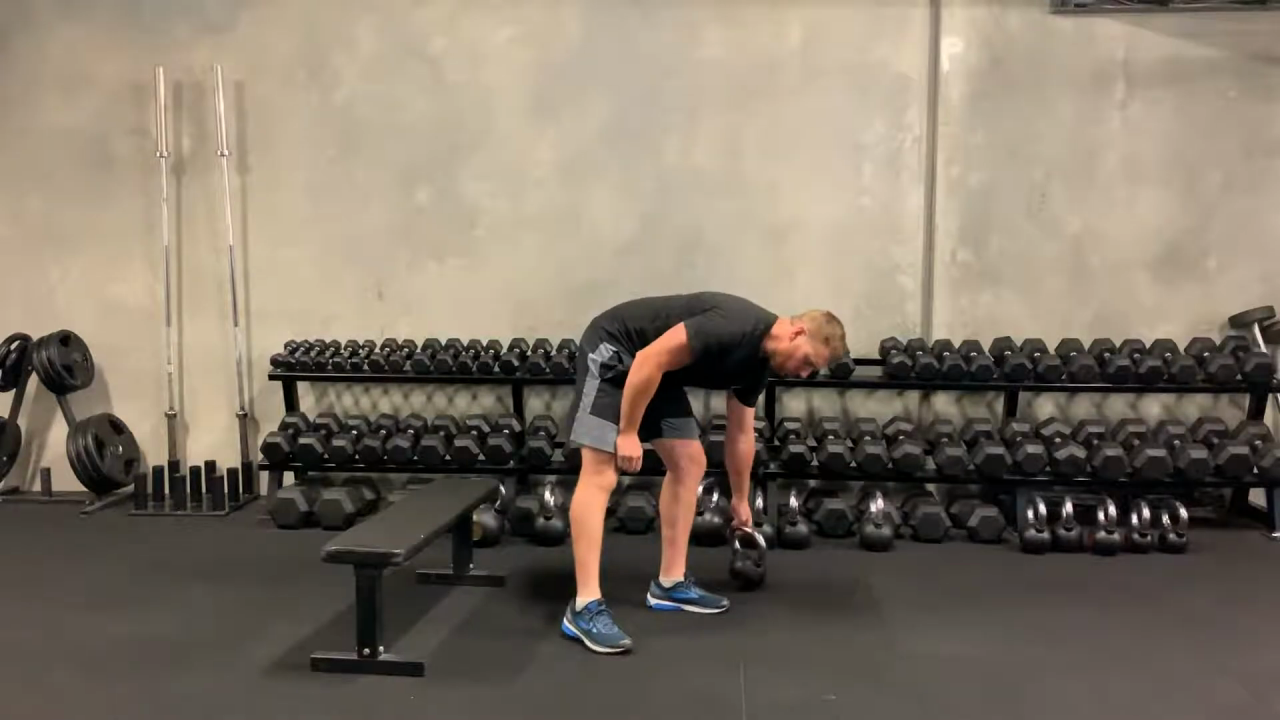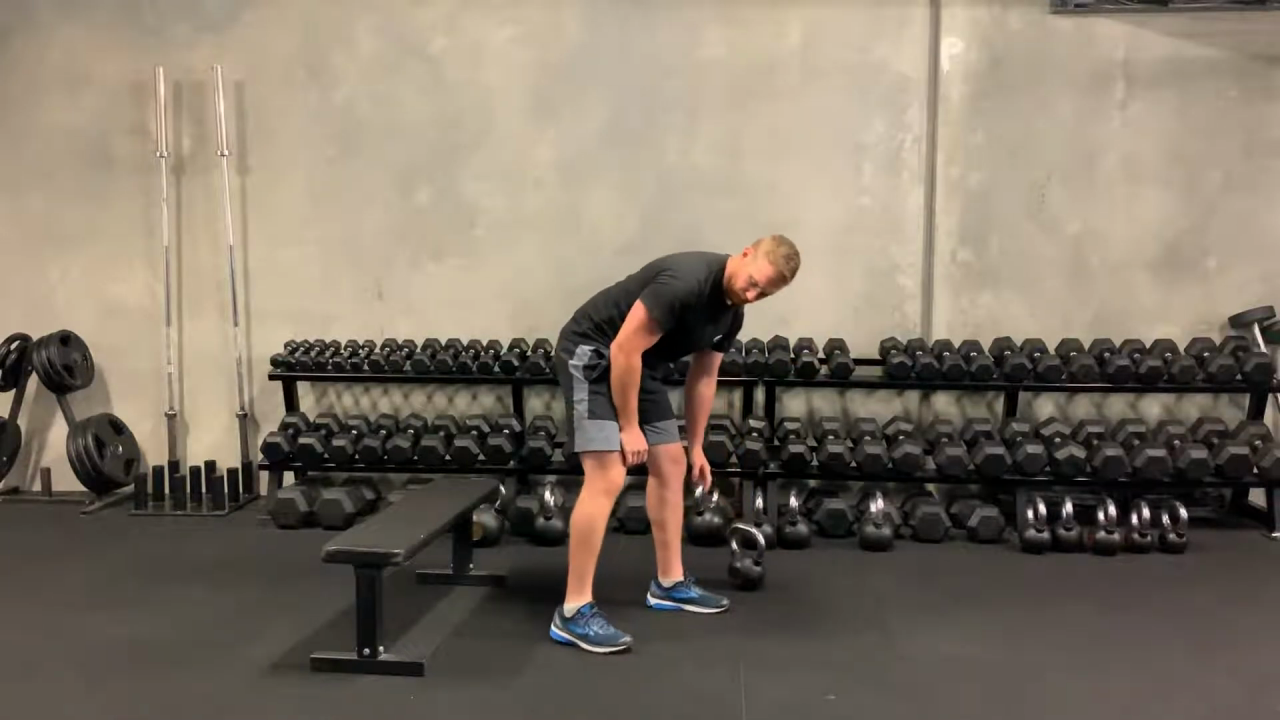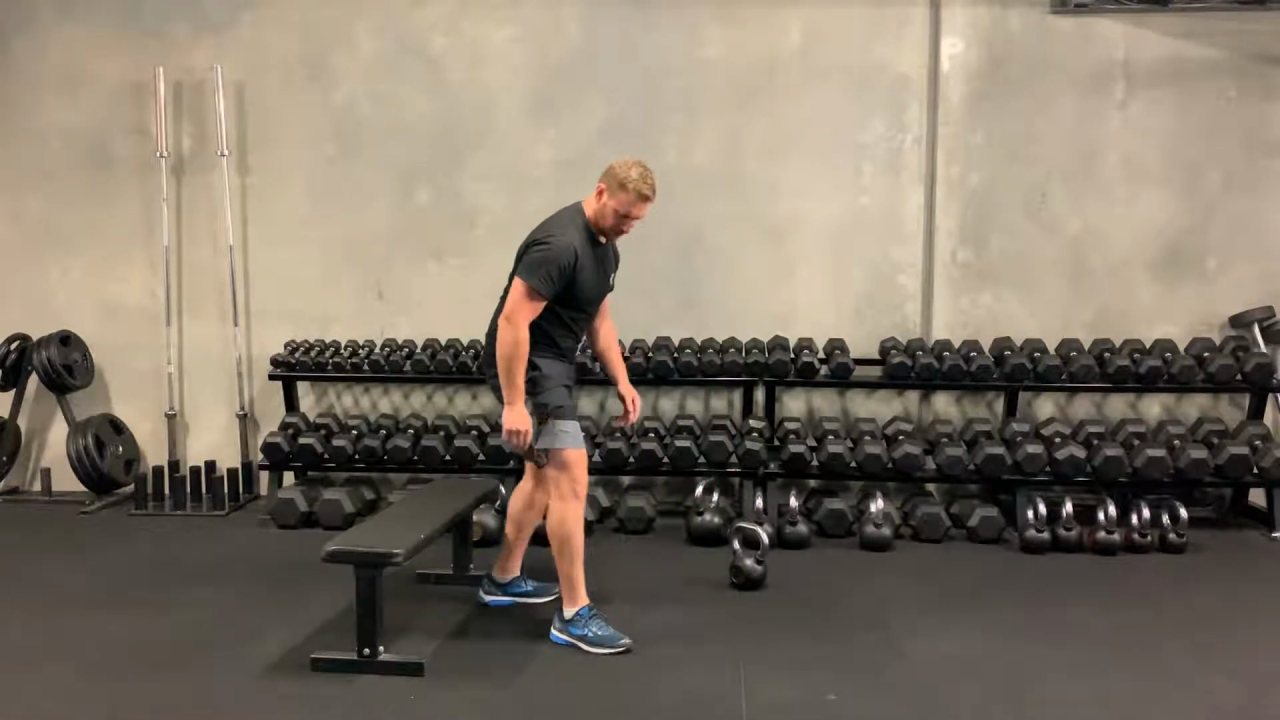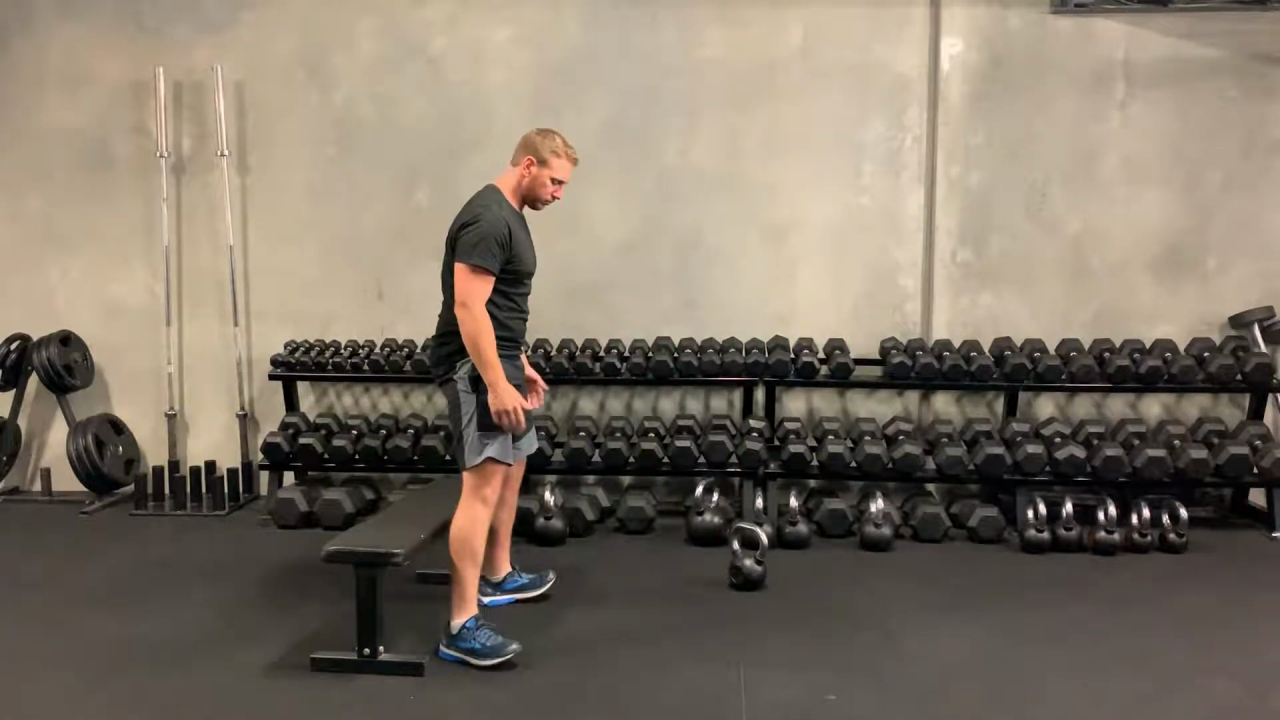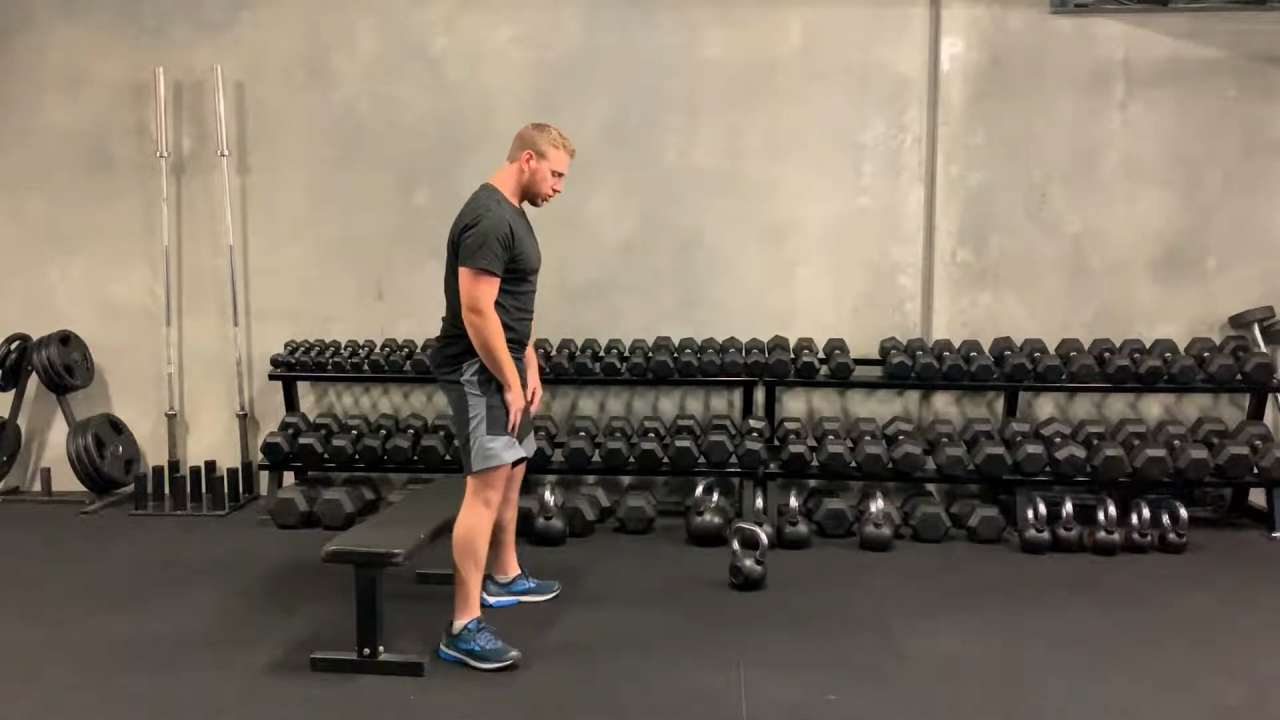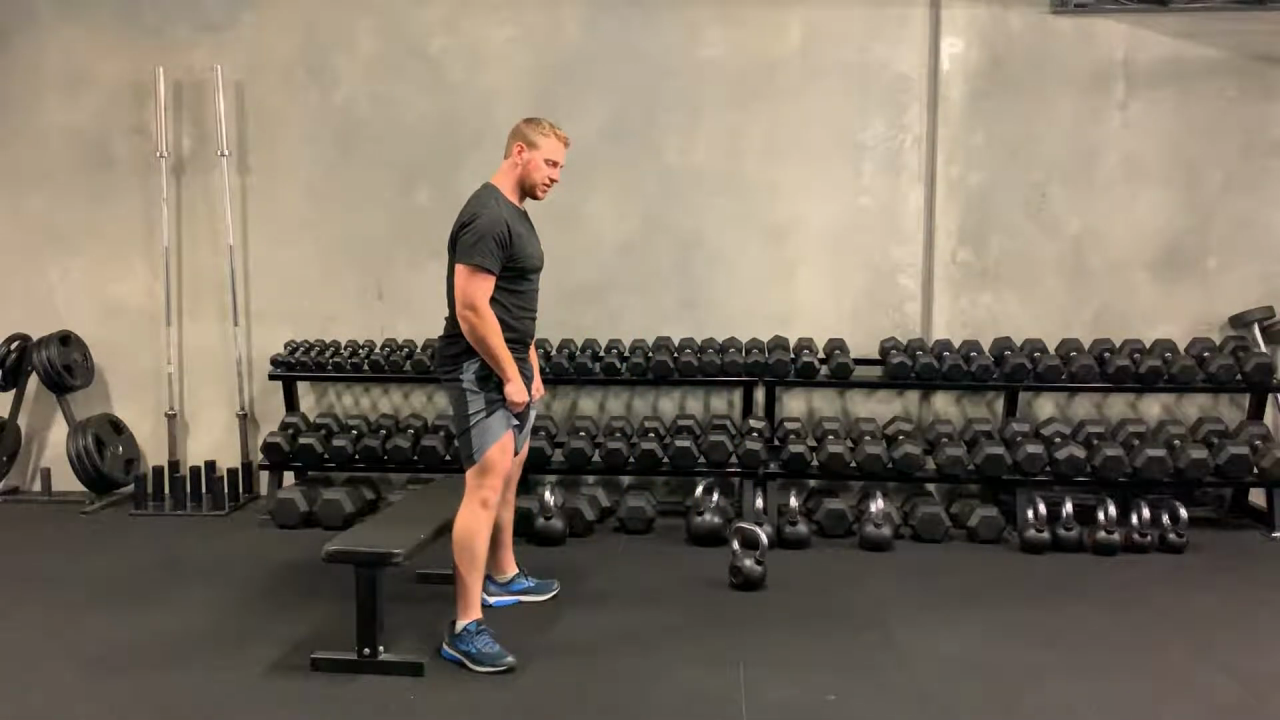
dt=0.7s
person 1, frame 1
left shoulder: (756, 361)
right shoulder: (731, 328)
left elbow: (741, 433)
right elbow: (648, 360)
left wrist: (741, 501)
right wrist: (628, 433)
left hip: (655, 370)
right hip: (612, 349)
left knee: (690, 464)
right knee: (600, 475)
left ankle: (670, 583)
right ankle: (585, 606)
person 1, frame 2
left shoulder: (731, 312)
right shoulder: (684, 281)
left elbow: (703, 376)
right elbow: (624, 348)
left wrist: (695, 446)
right wrist: (629, 428)
left hip: (638, 367)
right hip: (593, 354)
left knee: (671, 466)
right knee: (607, 479)
left ankle: (669, 582)
right ankle: (574, 609)
person 1, frame 3
left shoulder: (604, 247)
right shoulder: (559, 244)
left elbow: (599, 318)
right elbow: (512, 323)
left wrist: (622, 381)
right wrist: (514, 405)
left hip: (552, 363)
right hip: (526, 366)
left knee: (544, 472)
right knee: (571, 478)
left ankle: (504, 577)
right ankle: (575, 614)
person 1, frame 4
left shoulder: (511, 217)
right shoulder: (487, 220)
right elbow: (468, 307)
left wrist: (520, 367)
right wrist: (497, 384)
left hip: (499, 362)
right hip: (473, 367)
left knee: (511, 469)
right knee: (483, 484)
left ankle: (497, 575)
right ankle: (461, 626)
person 1, frame 5
left shoulder: (511, 214)
right shoulder: (489, 220)
right elbow: (477, 312)
left wrist: (530, 370)
right wrist: (511, 383)
left hip: (503, 366)
right hip: (478, 370)
left knee: (511, 473)
right knee: (486, 487)
left ankle: (505, 577)
right ankle: (463, 627)
person 1, frame 6
left shoulder: (515, 214)
right shoulder: (487, 217)
right elbow: (471, 308)
left wrist: (531, 368)
right wrist: (510, 376)
left hip: (508, 366)
right hip: (480, 369)
left knee: (509, 479)
right knee: (486, 488)
left ankle: (503, 577)
right ankle: (466, 627)
